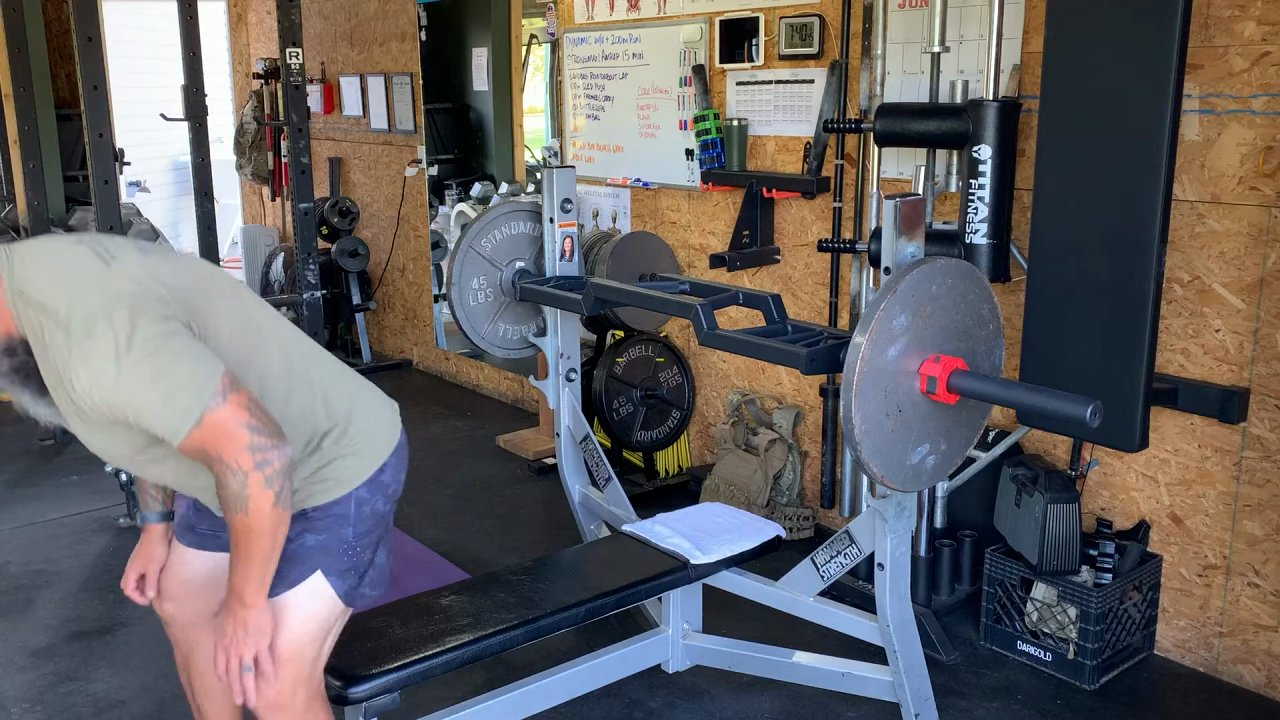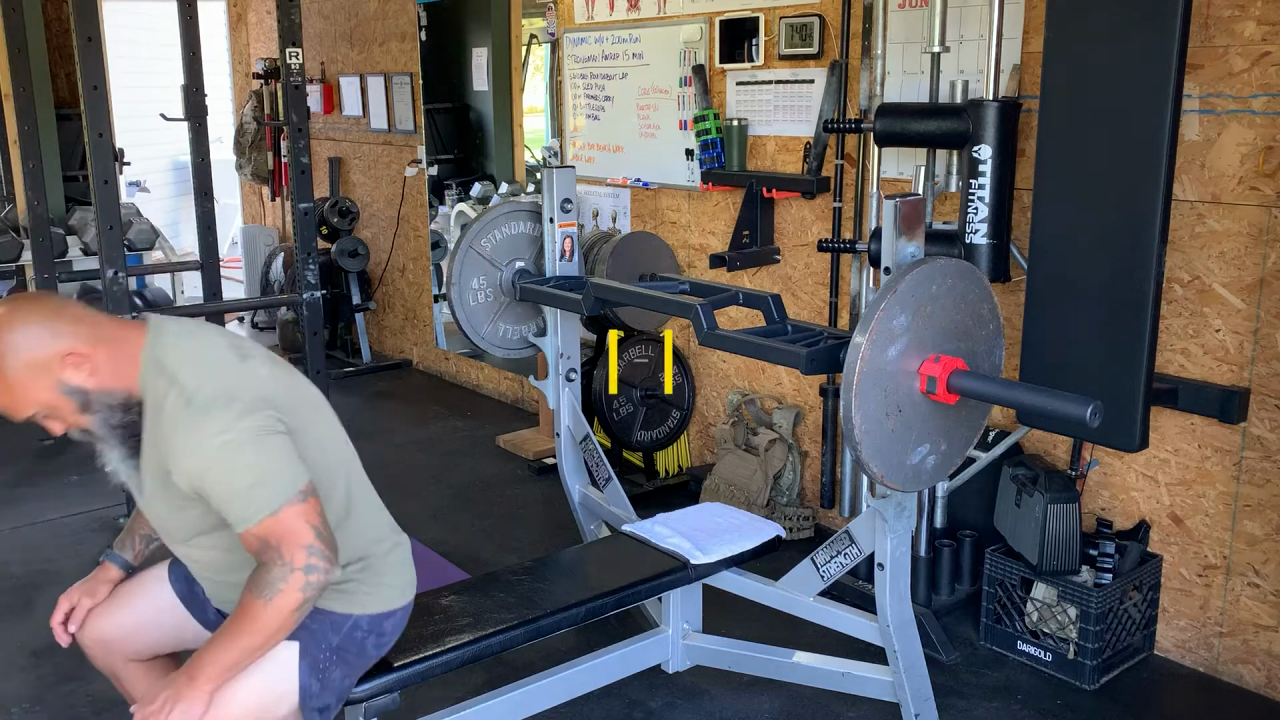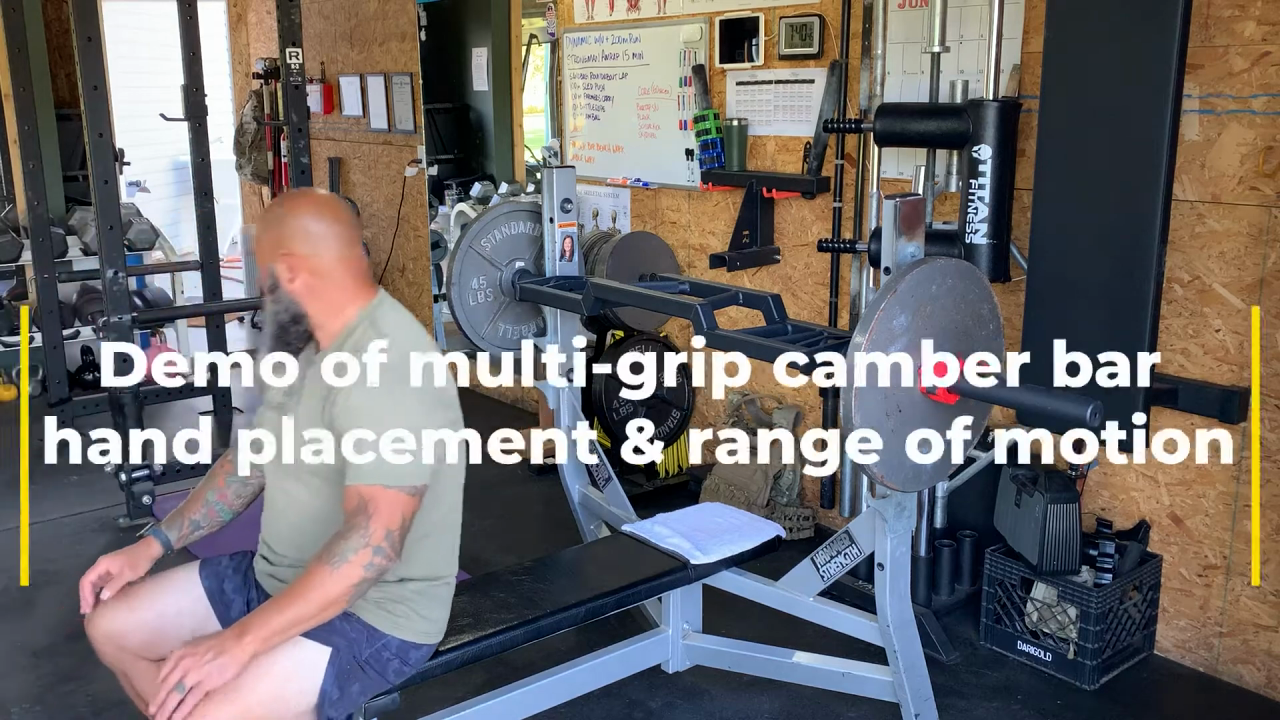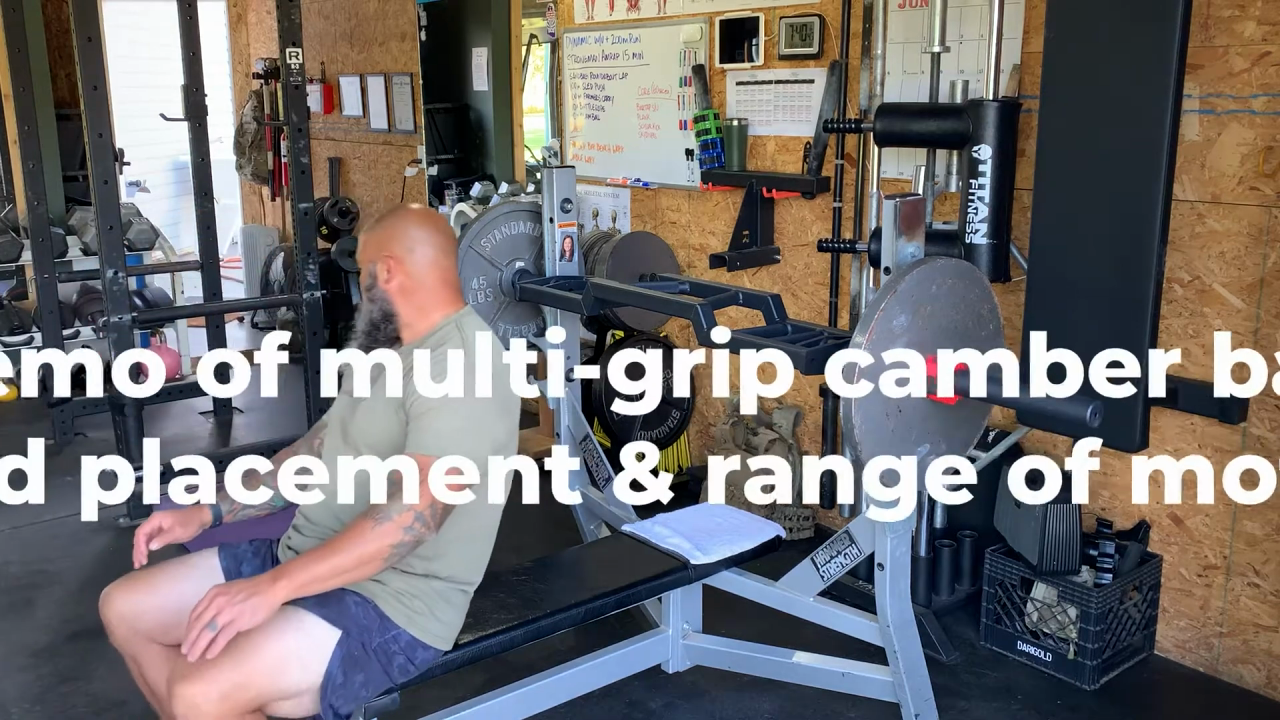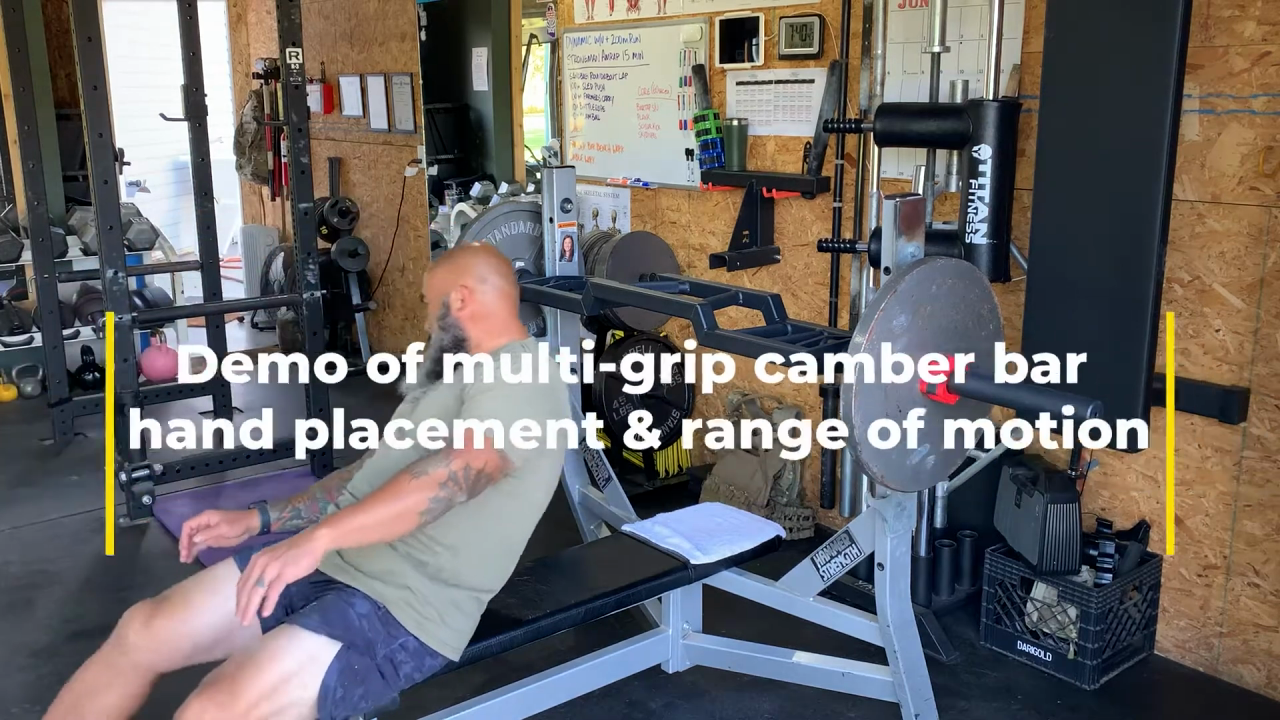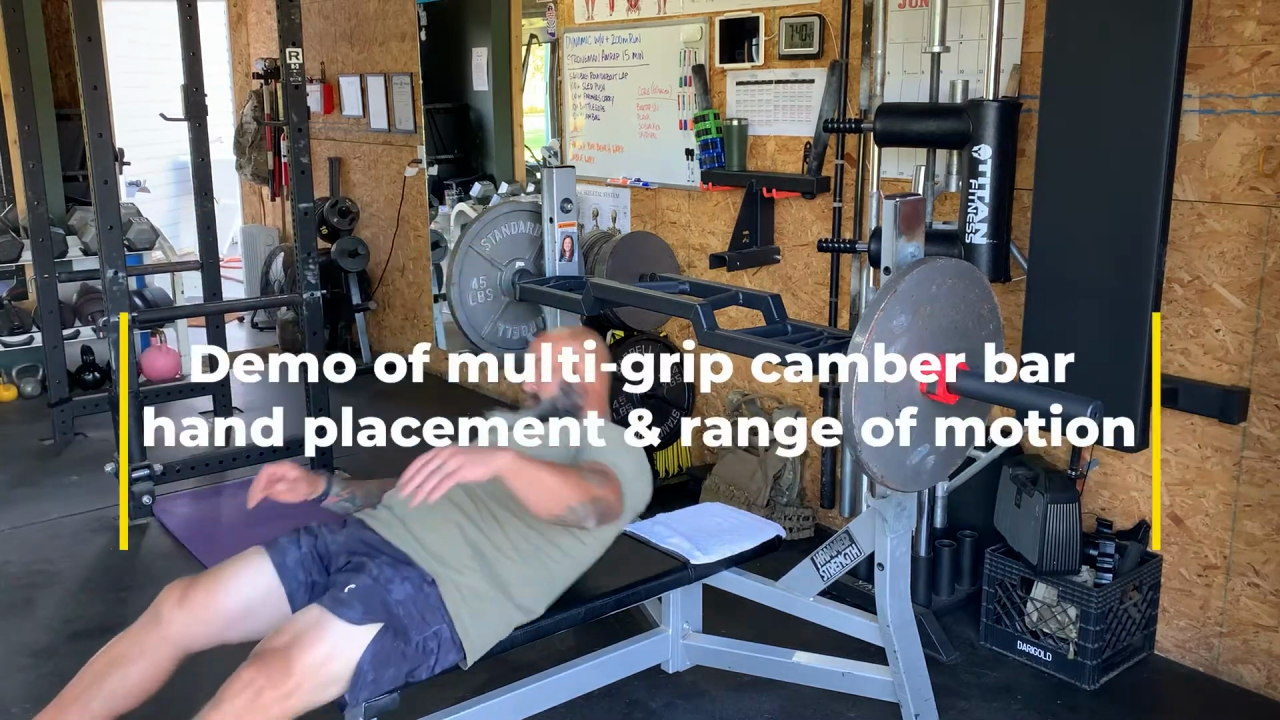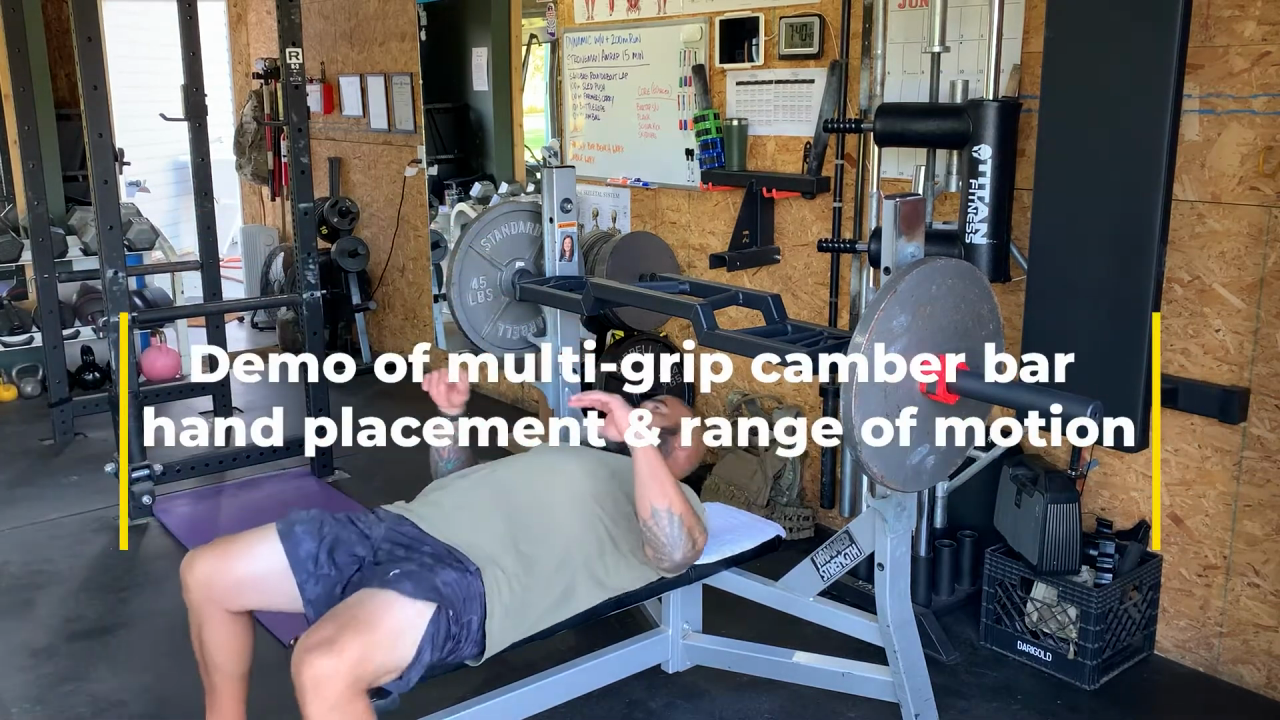
dt=0.5s
person 1, frame 1
left shoulder: (91, 334)
left elbow: (257, 457)
left wrist: (245, 604)
right wrist: (155, 525)
left hip: (339, 467)
right knee: (180, 602)
person 1, frame 2
left shoulder: (204, 414)
right shoulder: (157, 353)
left elbow: (303, 564)
left wrist: (196, 682)
right wrist: (113, 568)
left hip: (345, 599)
right knee: (99, 629)
person 1, frame 3
left shoulder: (388, 370)
right shoulder: (315, 348)
left elbow: (371, 546)
right elbow: (252, 456)
left wrist: (238, 644)
right wrist: (151, 545)
left hip: (372, 614)
right knee: (111, 624)
person 1, frame 4
left shoulder: (462, 367)
right shoulder: (393, 350)
left elbow: (413, 513)
right elbow: (317, 450)
left wrist: (271, 588)
right wrist: (206, 511)
left hip: (392, 607)
right knee: (124, 607)
person 1, frame 5
left shoulder: (524, 384)
right shoulder: (461, 378)
left elbow: (450, 476)
left wrist: (319, 536)
right wrist: (256, 519)
left hip: (401, 611)
right hip: (331, 563)
right knee: (146, 630)
person 1, frame 6
left shoulder: (616, 452)
right shoulder: (531, 428)
left elbow: (587, 499)
left wrist: (498, 460)
right wrist: (323, 486)
left hip: (437, 592)
right hip: (373, 538)
right knee: (180, 607)
person 1, frame 7
left shoulder: (675, 503)
right shoulder: (579, 454)
left elbow: (673, 552)
left wrist: (635, 437)
right wrist: (451, 416)
left hip: (461, 577)
right hip: (399, 525)
left knee: (324, 664)
right knee: (205, 573)
